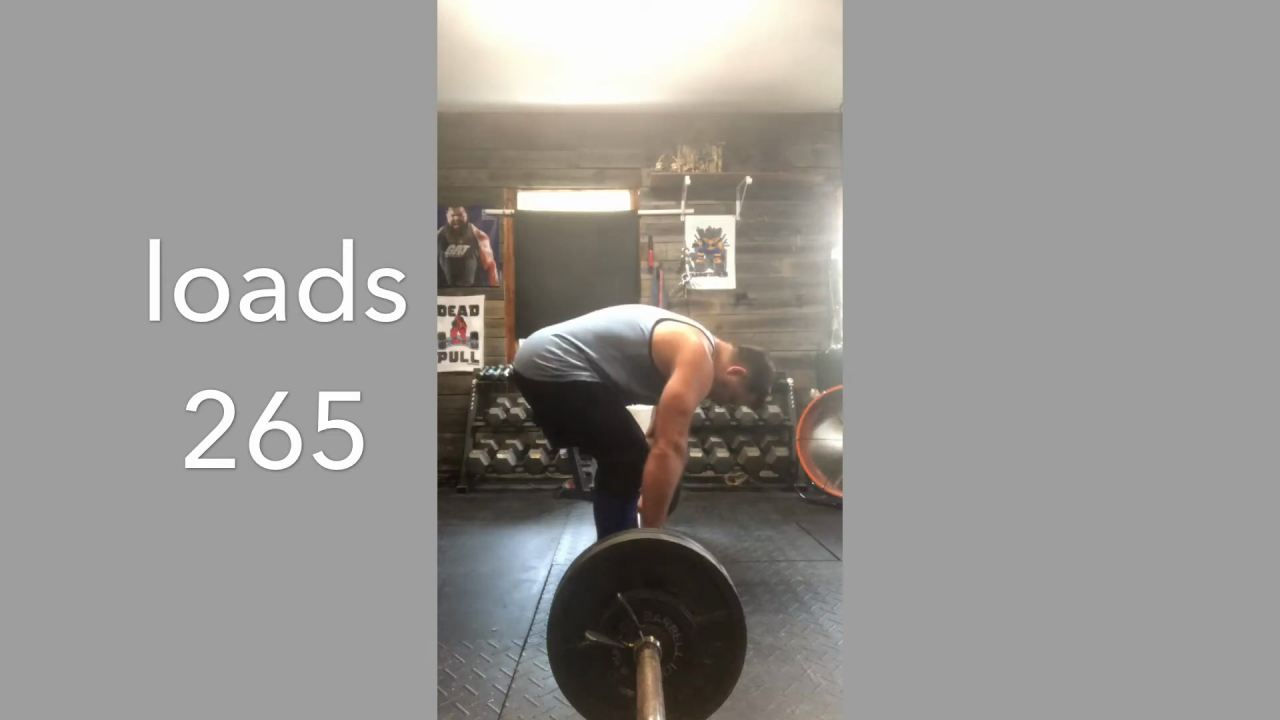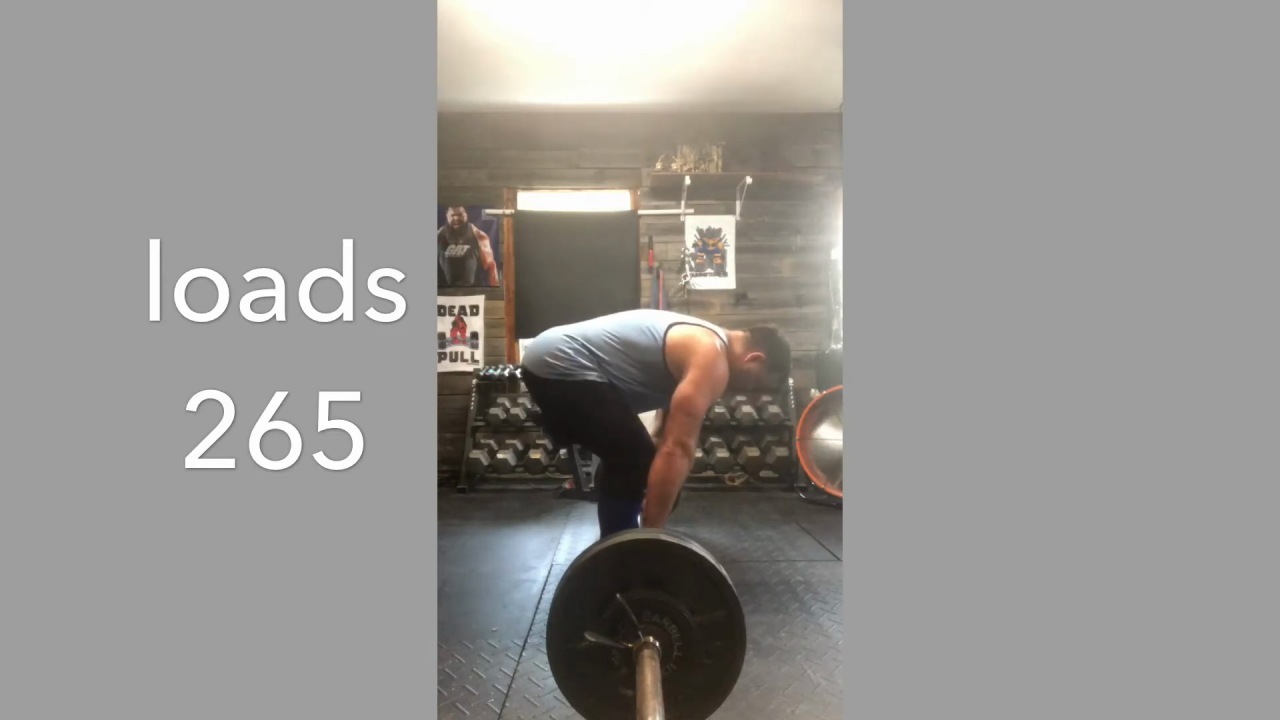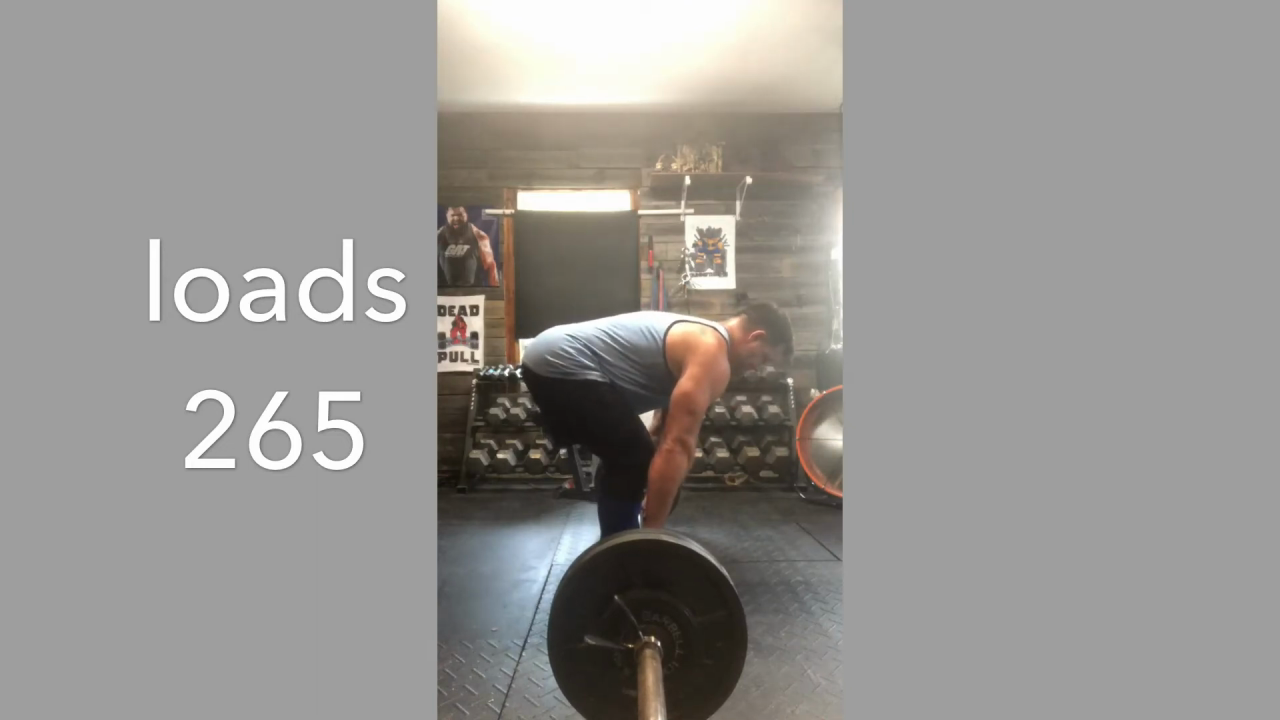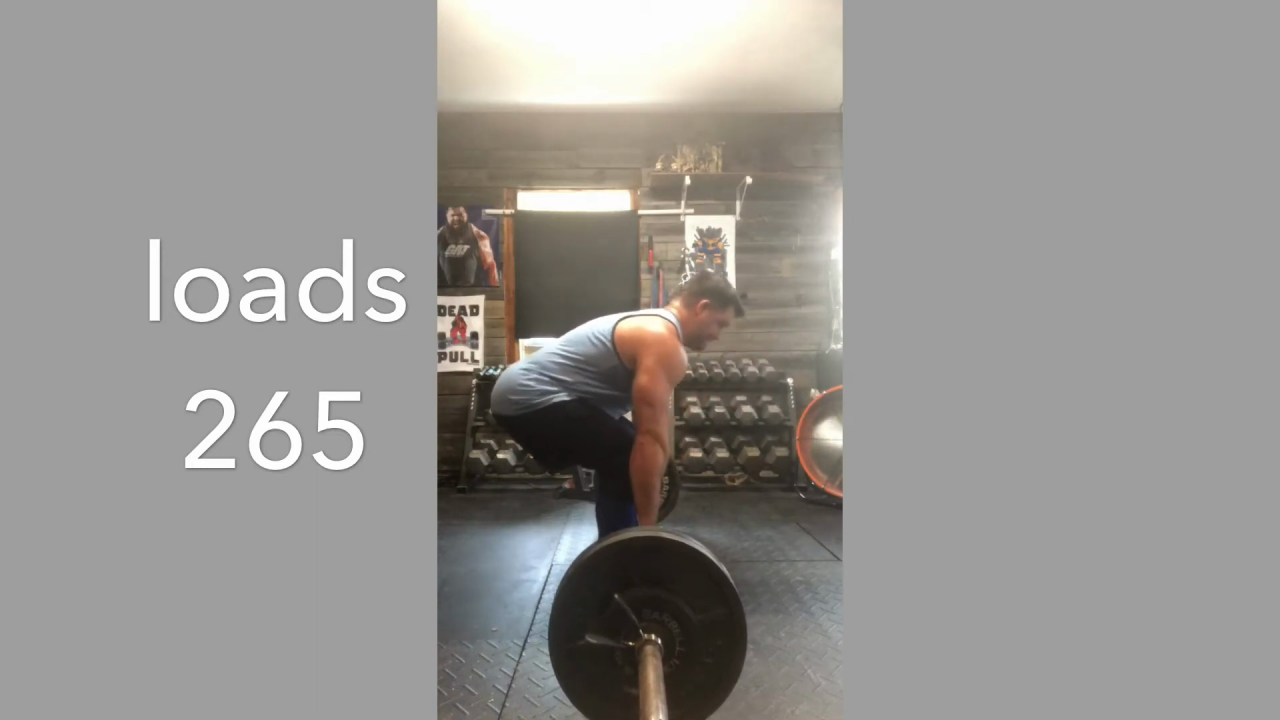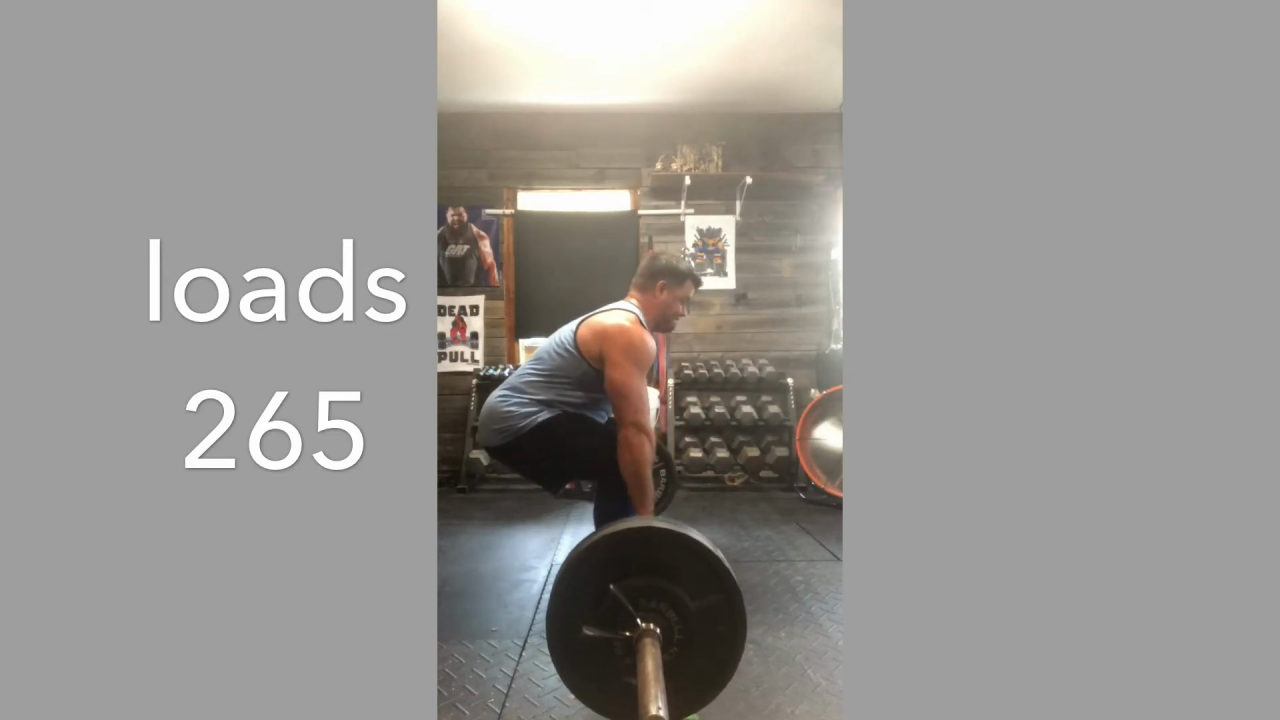
dt=1s
person 1, frame 1
left shoulder: (693, 344)
right shoulder: (699, 359)
left elbow: (660, 439)
right elbow: (669, 449)
left wrist: (643, 494)
left hip: (539, 359)
right hip: (553, 366)
left knee: (620, 458)
right knee: (627, 460)
person 1, frame 2
left shoulder: (703, 342)
right shoulder: (711, 359)
left elbow: (667, 439)
right elbow: (678, 449)
right wrist: (652, 532)
left hip: (548, 358)
right hip: (561, 366)
left knee: (626, 459)
right knee: (634, 462)
person 1, frame 3
left shoulder: (700, 337)
right shoulder: (712, 354)
left elbow: (667, 434)
right elbow: (677, 446)
right wrist: (652, 530)
left hip: (548, 357)
right hip: (562, 365)
left knee: (626, 458)
right knee: (634, 461)
person 1, frame 4
left shoulder: (654, 327)
right shoulder: (664, 342)
left elbow: (644, 433)
right elbow: (652, 439)
right wrist: (647, 526)
left hip: (523, 390)
right hip: (529, 397)
left knee: (621, 459)
right knee: (627, 465)
person 1, frame 5
left shoulder: (620, 322)
right shoulder: (630, 334)
left elbow: (627, 423)
right elbow: (634, 429)
right wrist: (645, 514)
left hip: (516, 418)
right hip: (517, 423)
left knee: (619, 463)
right knee: (623, 468)
